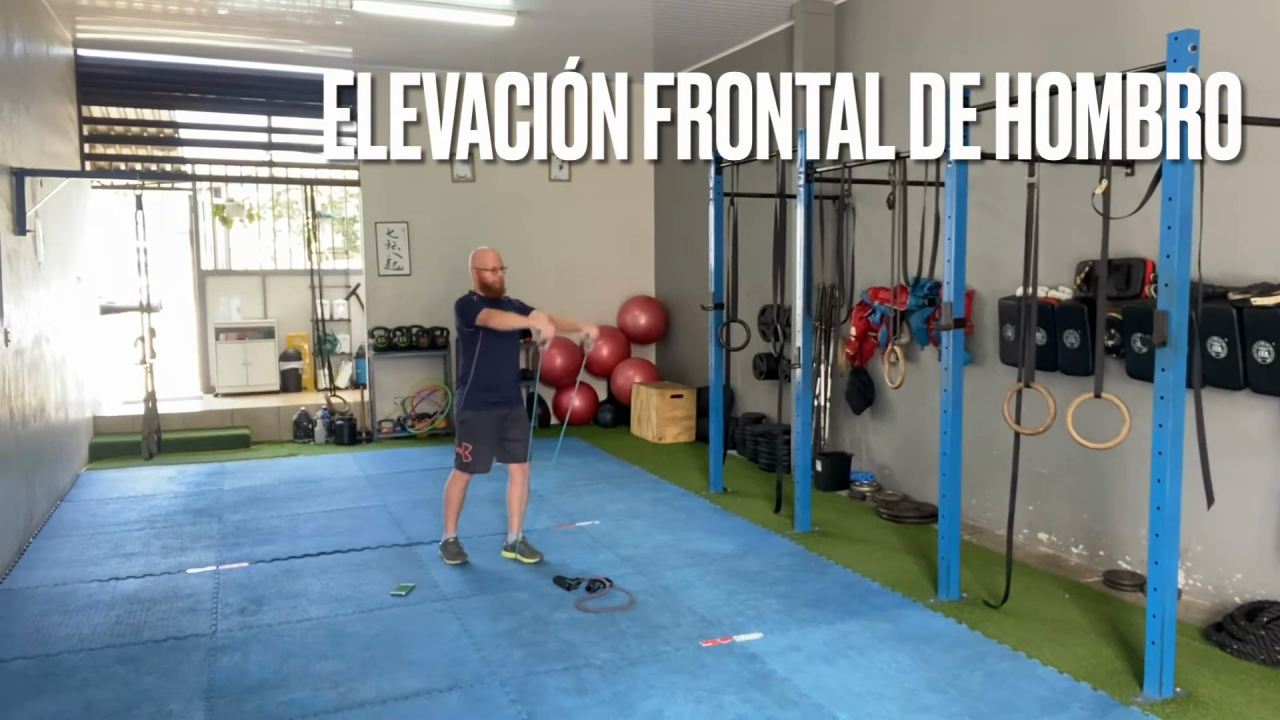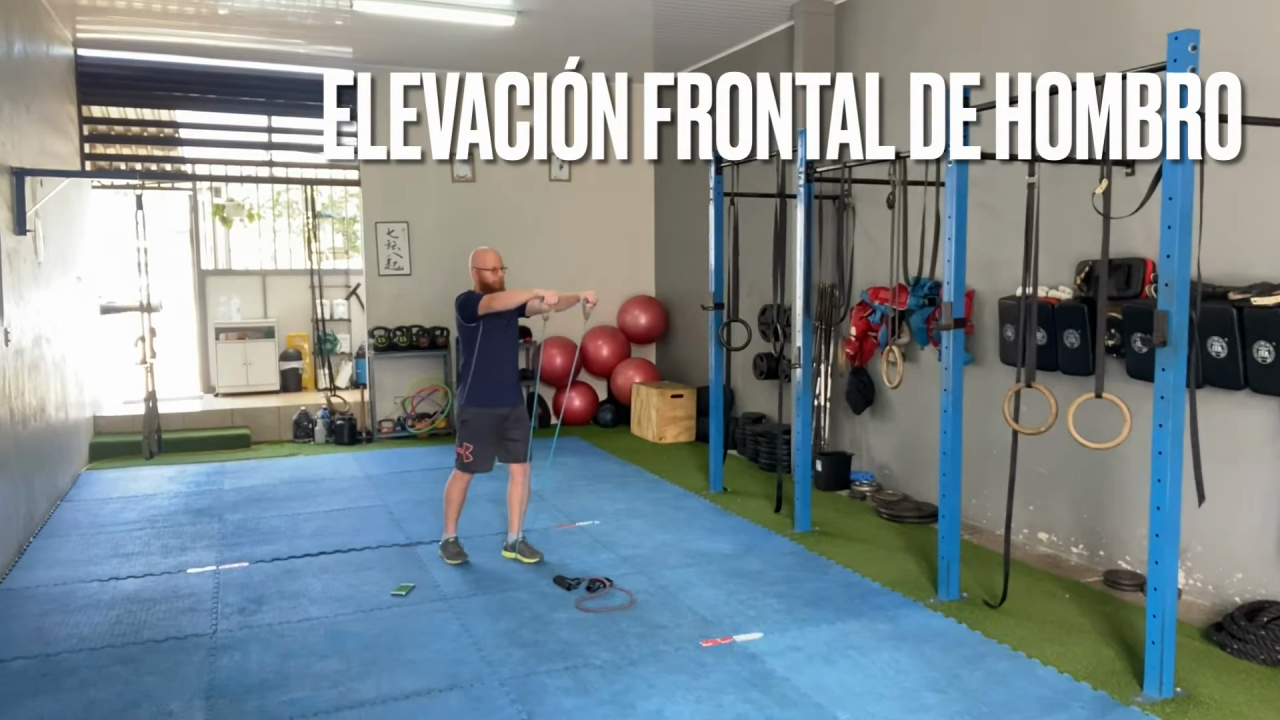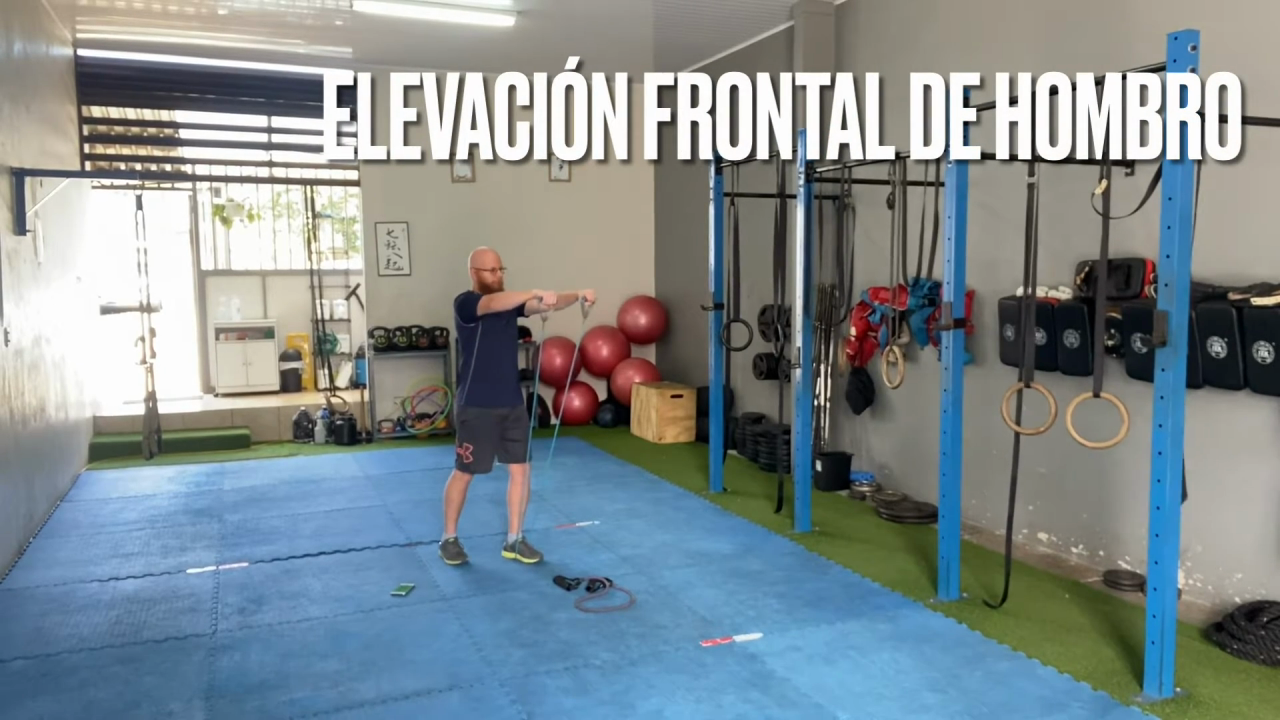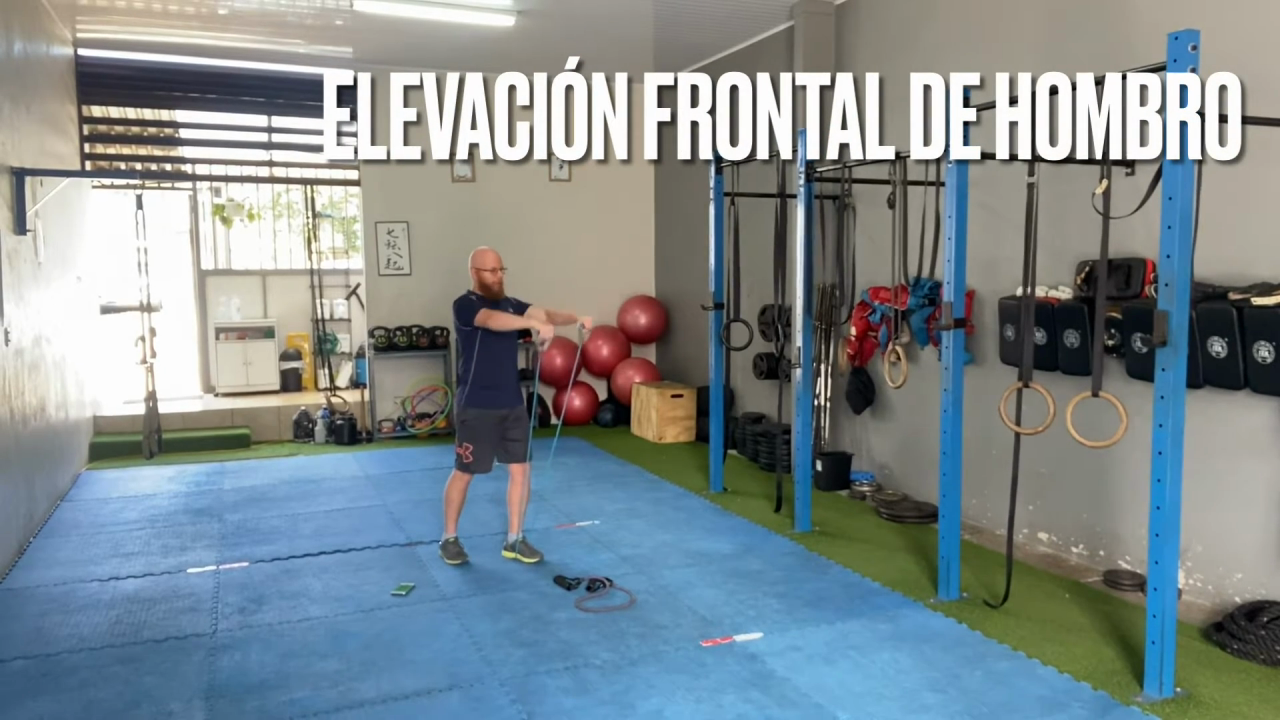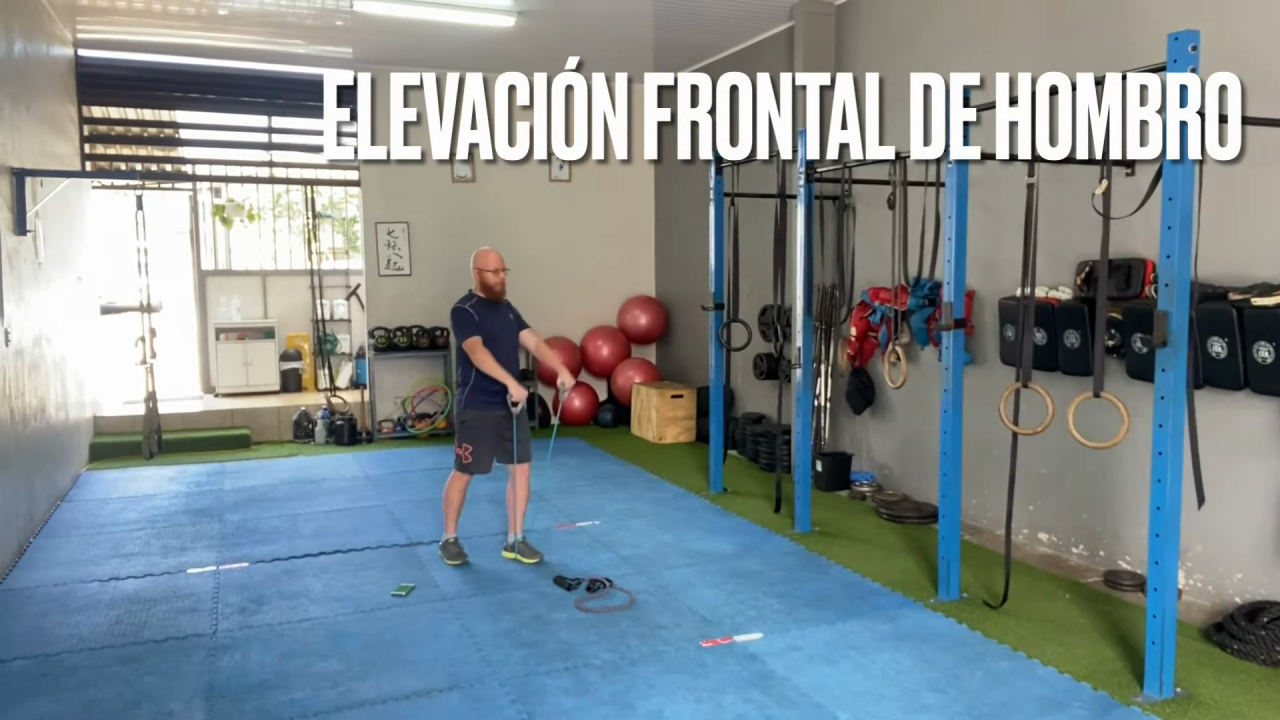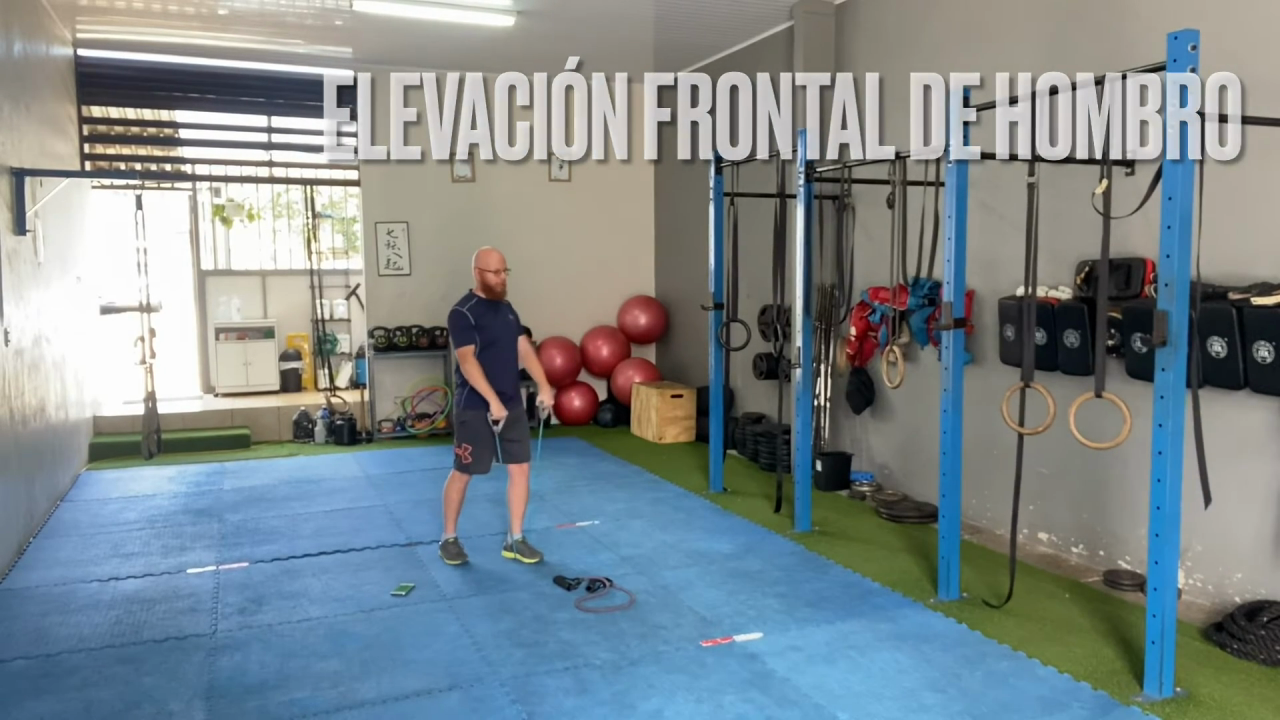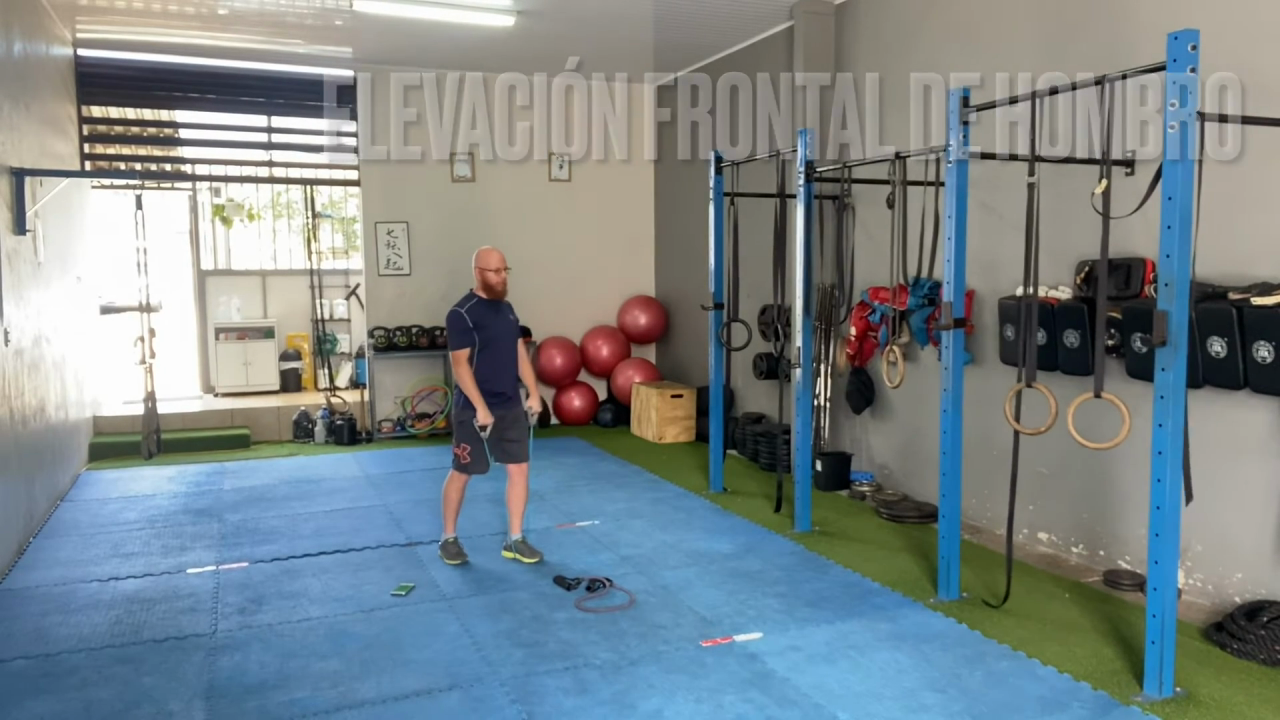
dt=0.4s
person 1, frame 1
left shoulder: (510, 305)
right shoulder: (467, 306)
left elbow: (547, 319)
right elbow: (493, 319)
left wrist: (581, 327)
right wrist: (534, 323)
left hip: (512, 405)
right hip: (476, 408)
left knee: (520, 469)
right knee: (464, 473)
left ankle: (514, 539)
right ankle: (449, 538)
person 1, frame 2
left shoulder: (510, 303)
right shoulder: (467, 303)
left elbow: (547, 306)
right elbow: (494, 303)
left wrist: (577, 298)
right wrist: (537, 293)
left hip: (513, 403)
right hip: (477, 407)
left knee: (521, 469)
right knee: (464, 472)
left ankle: (514, 539)
right ankle: (449, 538)
person 1, frame 3
left shoulder: (509, 302)
right shoulder: (465, 303)
left elbow: (546, 305)
right elbow: (493, 304)
left wrist: (576, 296)
right wrist: (536, 293)
left hip: (513, 403)
right hip: (477, 407)
left knee: (520, 469)
right knee: (464, 473)
left ankle: (514, 539)
right ankle: (449, 538)
person 1, frame 4
left shoulder: (509, 303)
right shoulder: (465, 305)
left elbow: (543, 314)
right elbow: (490, 319)
left wrist: (574, 318)
right wrist: (534, 324)
left hip: (513, 403)
right hip: (477, 407)
left knee: (520, 469)
right knee: (464, 472)
left ankle: (514, 539)
right ankle: (449, 538)
person 1, frame 5
left shoulder: (507, 308)
right shoulder: (464, 311)
left elbow: (533, 342)
right elbow: (476, 352)
left wrist: (561, 369)
right wrist: (510, 382)
left hip: (512, 406)
right hip: (476, 408)
left knee: (521, 469)
right knee: (463, 473)
left ankle: (514, 539)
right ankle: (449, 538)
person 1, frame 6
left shoulder: (507, 309)
right shoulder: (463, 313)
left elbow: (524, 350)
right elbow: (467, 361)
left wrist: (544, 386)
right wrist: (492, 401)
left hip: (512, 405)
right hip: (475, 409)
left knee: (520, 469)
right knee: (462, 473)
left ankle: (515, 539)
right ankle: (449, 538)
person 1, frame 7
left shoulder: (507, 308)
right shoulder: (462, 313)
left elbow: (520, 353)
right elbow: (460, 364)
left wrist: (533, 394)
right wrist: (480, 408)
left hip: (511, 406)
right hip: (474, 409)
left knee: (519, 469)
right knee: (462, 473)
left ankle: (514, 539)
right ankle: (448, 538)
